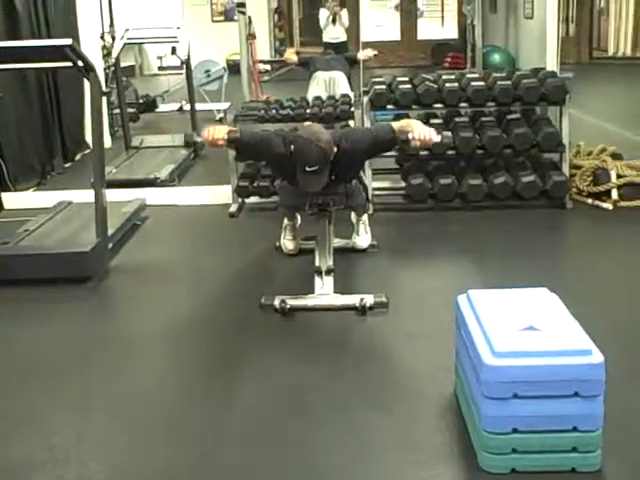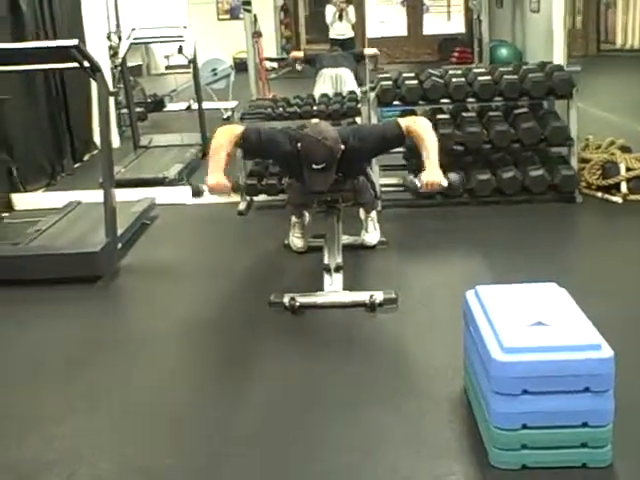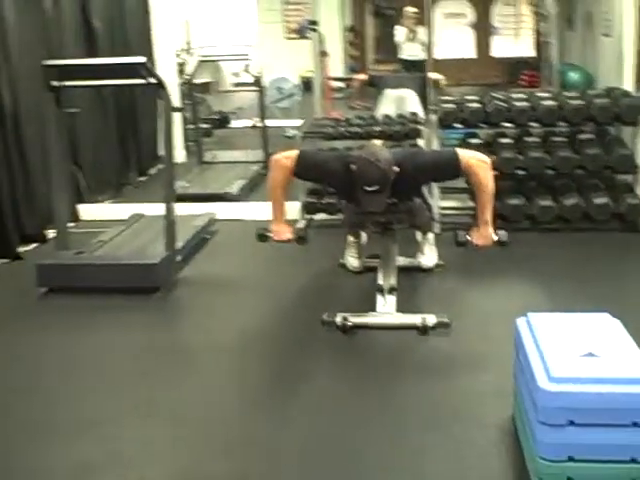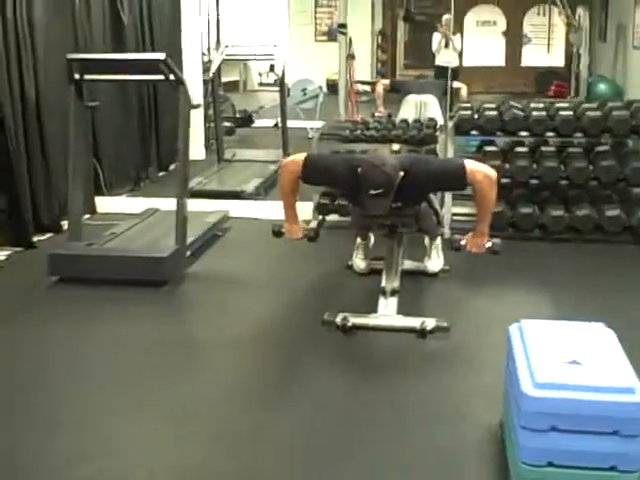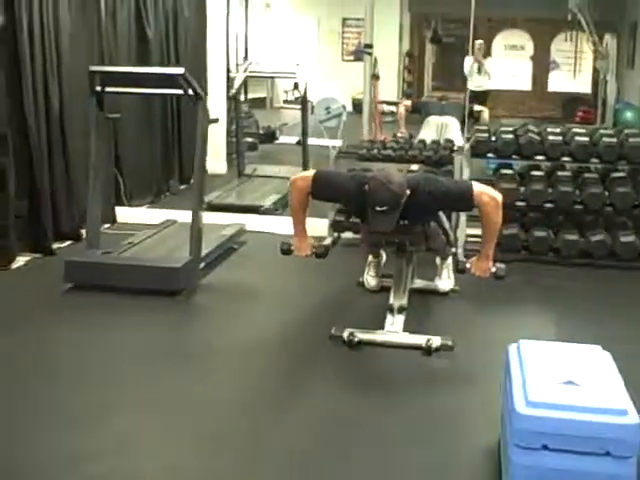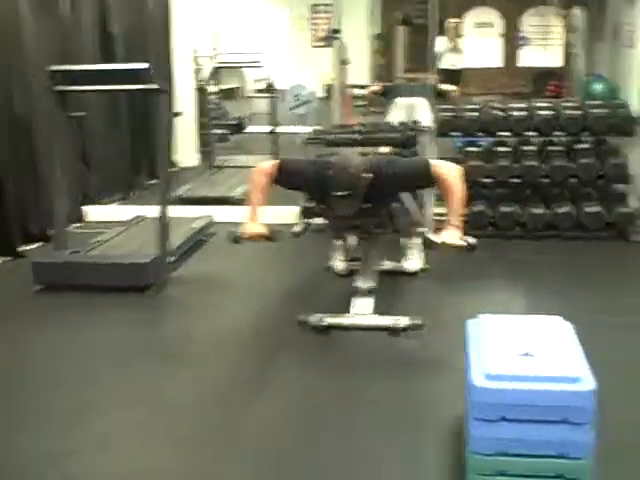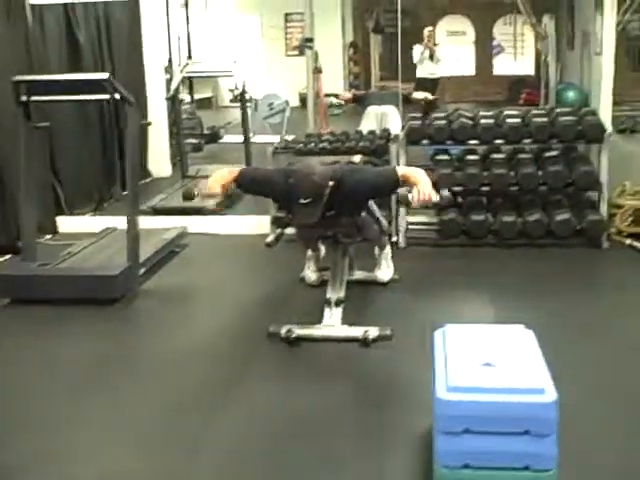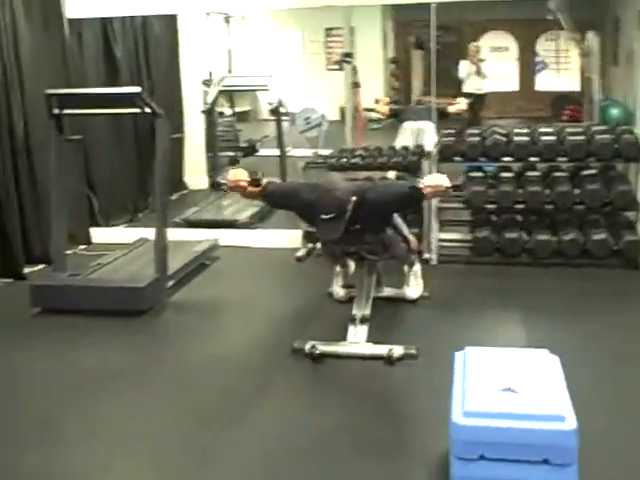
dt=0.3s
person 1, frame 1
left shoulder: (353, 144)
right shoulder: (277, 147)
left elbow: (405, 127)
right elbow: (227, 134)
left wrist: (421, 130)
right wrist: (215, 133)
left hip: (344, 183)
left knee: (358, 203)
right knee: (289, 204)
left ankle: (360, 218)
right ankle: (290, 222)
person 1, frame 2
left shoulder: (359, 141)
right shoulder: (285, 145)
left elbow: (418, 123)
right elbow: (227, 132)
left wrist: (432, 167)
right wrist: (216, 172)
left hip: (350, 178)
right hip: (300, 177)
left knee: (366, 198)
right knee: (296, 202)
left ankle: (369, 215)
right ankle: (299, 219)
person 1, frame 3
left shoulder: (413, 164)
right shoulder: (339, 167)
left elbow: (479, 161)
right elbow: (281, 161)
left wrist: (484, 225)
right wrist: (279, 220)
left ankle: (426, 237)
right ankle: (355, 239)
person 1, frame 4
left shoulder: (420, 170)
right shoulder: (346, 170)
left elbow: (484, 174)
right elbow: (289, 165)
left wrist: (480, 232)
right wrist: (292, 221)
left hip: (413, 203)
left ankle: (434, 242)
right ankle: (363, 241)
person 1, frame 5
left shoulder: (428, 190)
right shoulder: (355, 187)
left elbow: (490, 197)
right elbow: (299, 182)
left wrist: (485, 256)
right wrist: (301, 237)
left ankle: (445, 261)
right ankle: (376, 258)
person 1, frame 6
left shoulder: (389, 172)
right shoulder: (317, 173)
left elbow: (449, 170)
right elbow: (265, 169)
left wrist: (453, 226)
right wrist: (254, 219)
left hip: (385, 205)
left ankle: (412, 241)
right ankle: (342, 243)
person 1, frame 7
left shoulder: (353, 181)
right shoulder: (282, 181)
left elbow: (411, 172)
right elbow: (230, 173)
left wrist: (424, 187)
right wrist: (215, 183)
left hip: (353, 215)
left ankle: (383, 250)
right ankle: (315, 253)
person 1, frame 8
left shoulder: (378, 197)
right shoulder: (306, 197)
left elbow: (434, 185)
right elbow: (258, 187)
left wrist: (439, 182)
right wrist: (240, 180)
left hip: (380, 231)
left ankle: (412, 265)
right ankle: (343, 267)
